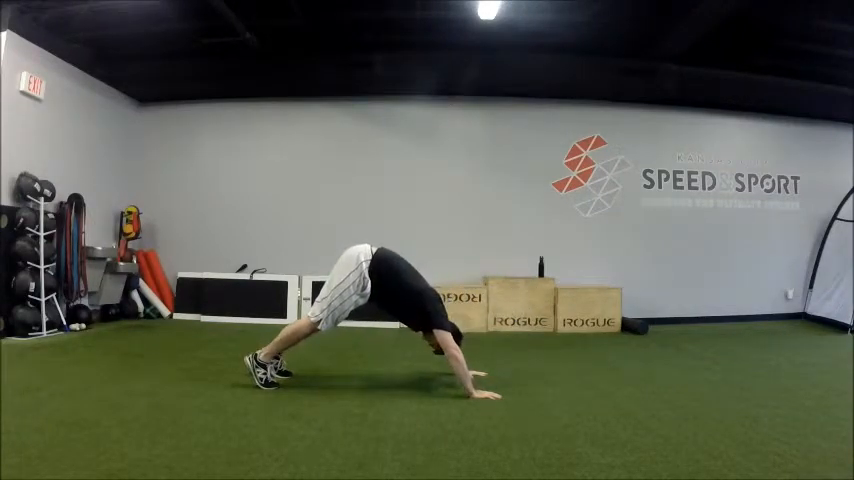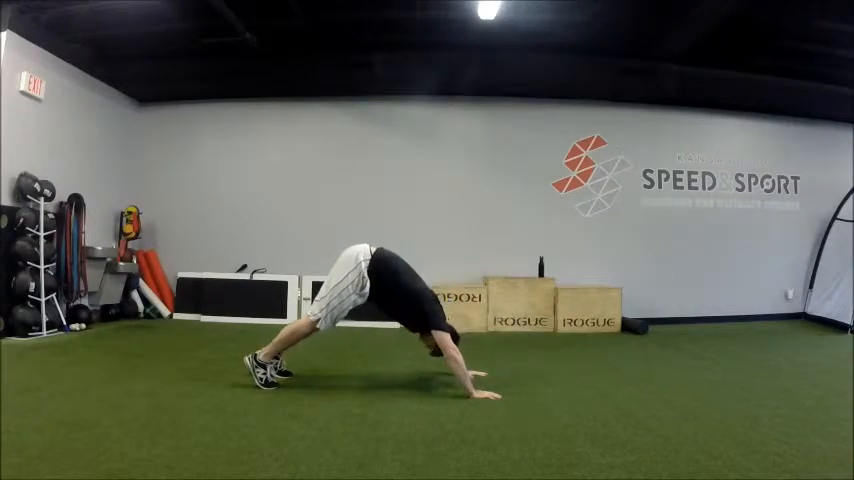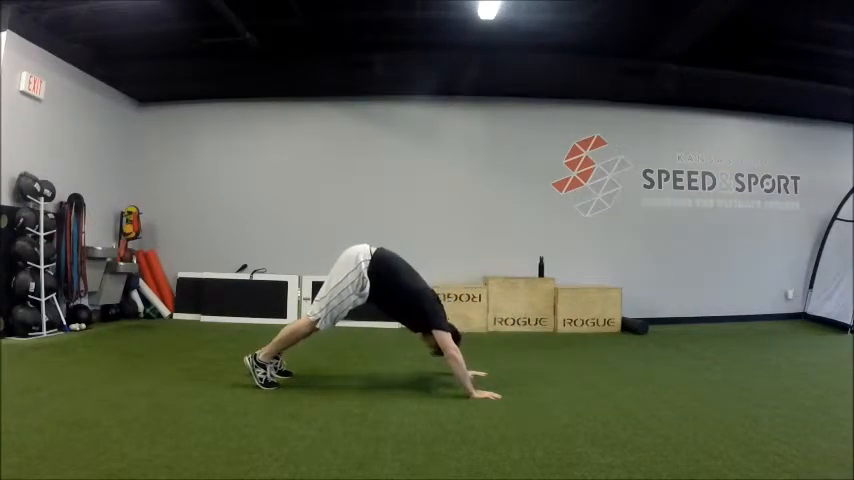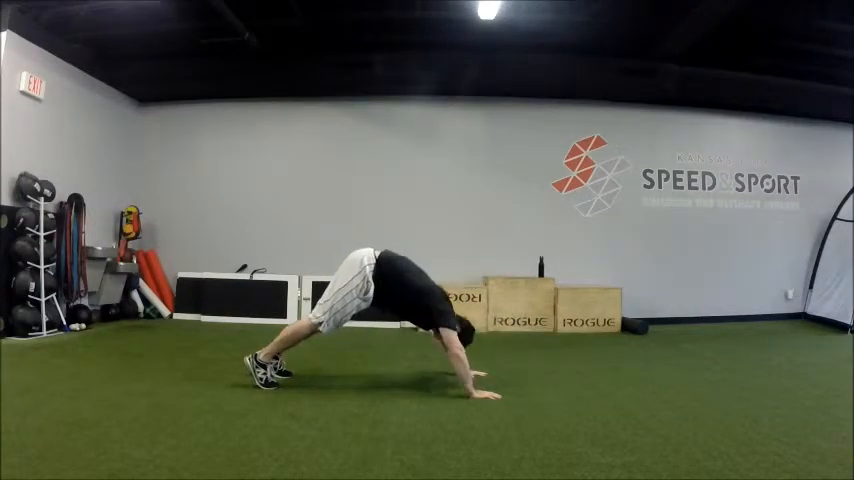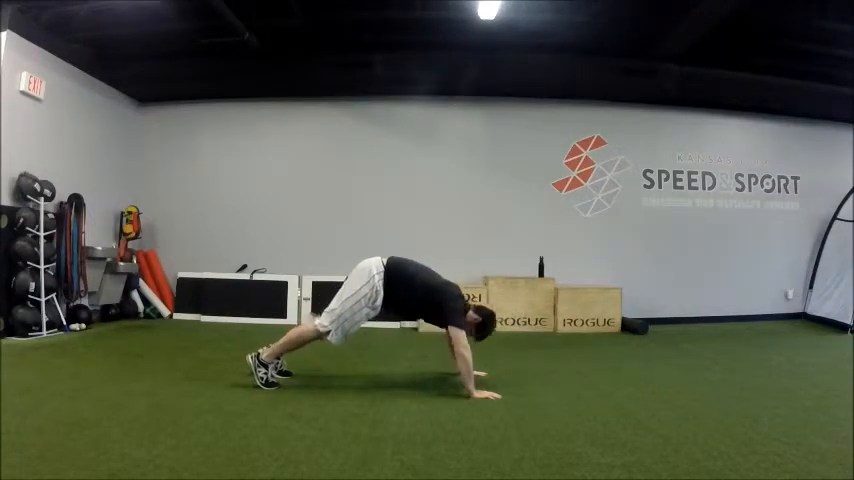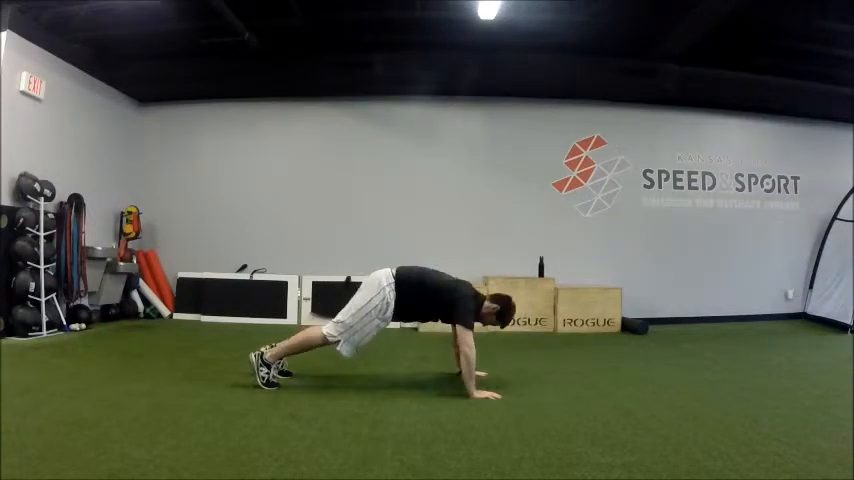
dt=0.2s
person 1, frame 1
left shoulder: (427, 308)
right shoulder: (432, 309)
left elbow: (451, 352)
right elbow: (452, 351)
left wrist: (463, 371)
right wrist: (472, 391)
left hip: (365, 264)
right hip: (363, 266)
left knee: (320, 320)
right knee: (318, 319)
left ankle: (272, 356)
right ankle: (261, 359)
person 1, frame 2
left shoulder: (425, 310)
right shoulder: (429, 309)
left elbow: (449, 352)
right elbow: (451, 351)
left wrist: (462, 371)
right wrist: (473, 392)
left hip: (364, 263)
right hip: (362, 265)
left knee: (319, 319)
right knee: (317, 318)
left ankle: (272, 357)
right ankle: (261, 359)
person 1, frame 3
left shoulder: (428, 307)
right shoulder: (430, 308)
left elbow: (448, 352)
right elbow: (451, 351)
left wrist: (461, 370)
right wrist: (472, 391)
left hip: (365, 264)
right hip: (362, 266)
left knee: (318, 320)
right knee: (316, 318)
left ankle: (272, 357)
right ankle: (261, 359)
person 1, frame 4
left shoulder: (437, 304)
right shoulder: (439, 306)
left elbow: (451, 349)
right elbow: (455, 349)
left wrist: (464, 370)
right wrist: (472, 391)
left hip: (370, 269)
right hip: (367, 270)
left knee: (320, 321)
right knee: (318, 320)
left ankle: (272, 356)
right ankle: (261, 359)
person 1, frame 5
left shoulder: (451, 299)
right shoulder: (454, 302)
left elbow: (454, 343)
right elbow: (461, 348)
left wrist: (464, 369)
right wrist: (472, 390)
left hip: (379, 278)
right hip: (376, 279)
left knee: (326, 326)
right knee: (325, 326)
left ankle: (273, 355)
right ankle: (264, 358)
person 1, frame 6
left shoulder: (463, 295)
right shoulder: (467, 299)
left elbow: (459, 341)
right elbow: (466, 346)
left wrist: (463, 369)
right wrist: (472, 390)
left hip: (390, 290)
right hip: (387, 291)
left knee: (333, 331)
right knee: (333, 333)
left ankle: (275, 353)
right ankle: (267, 357)
